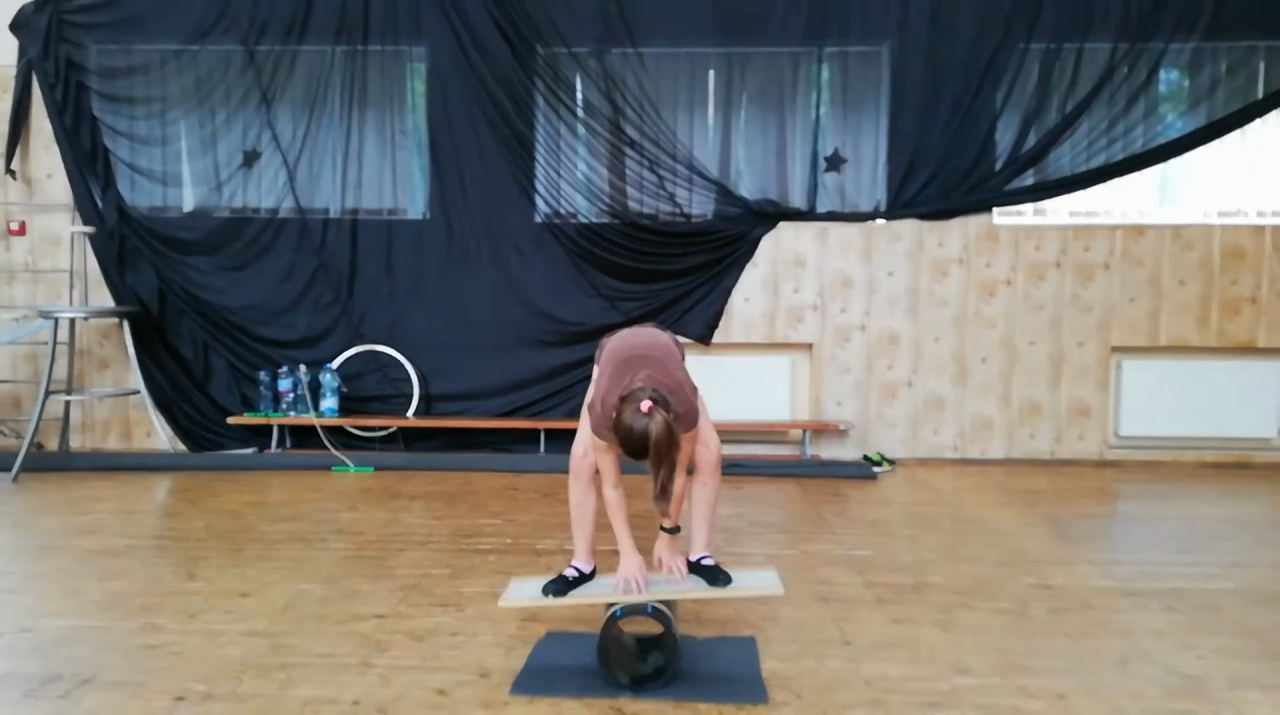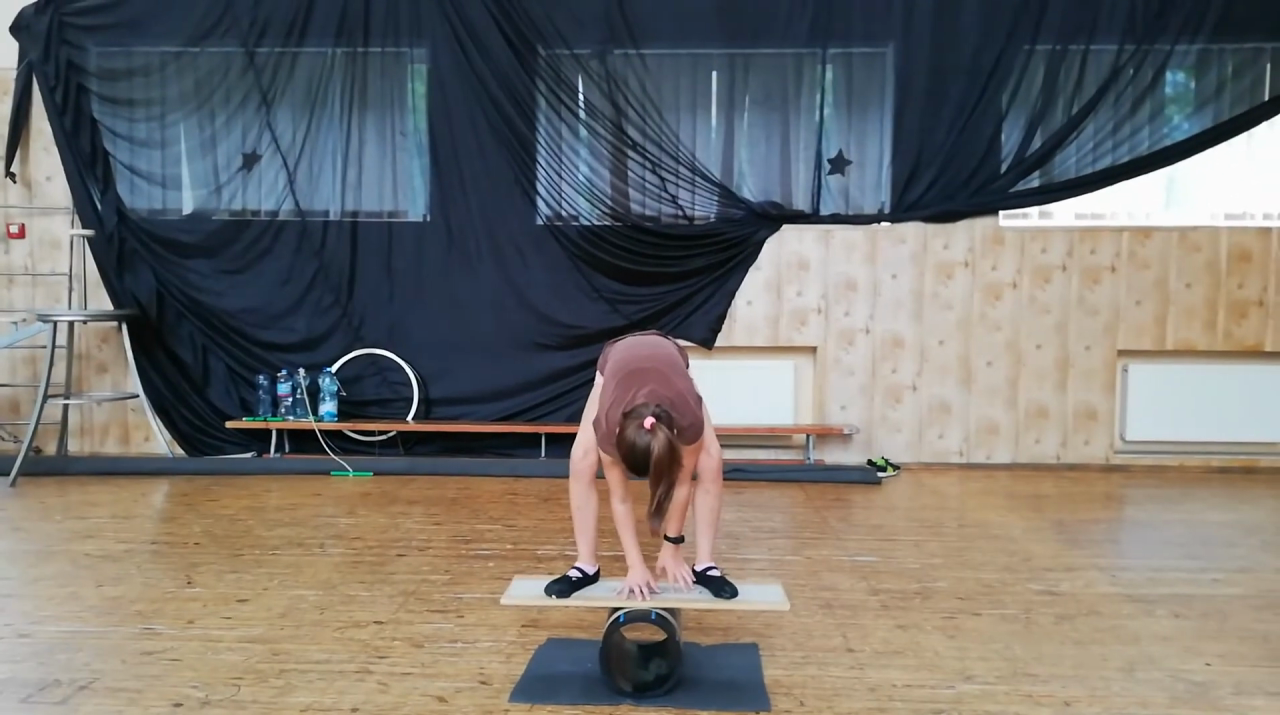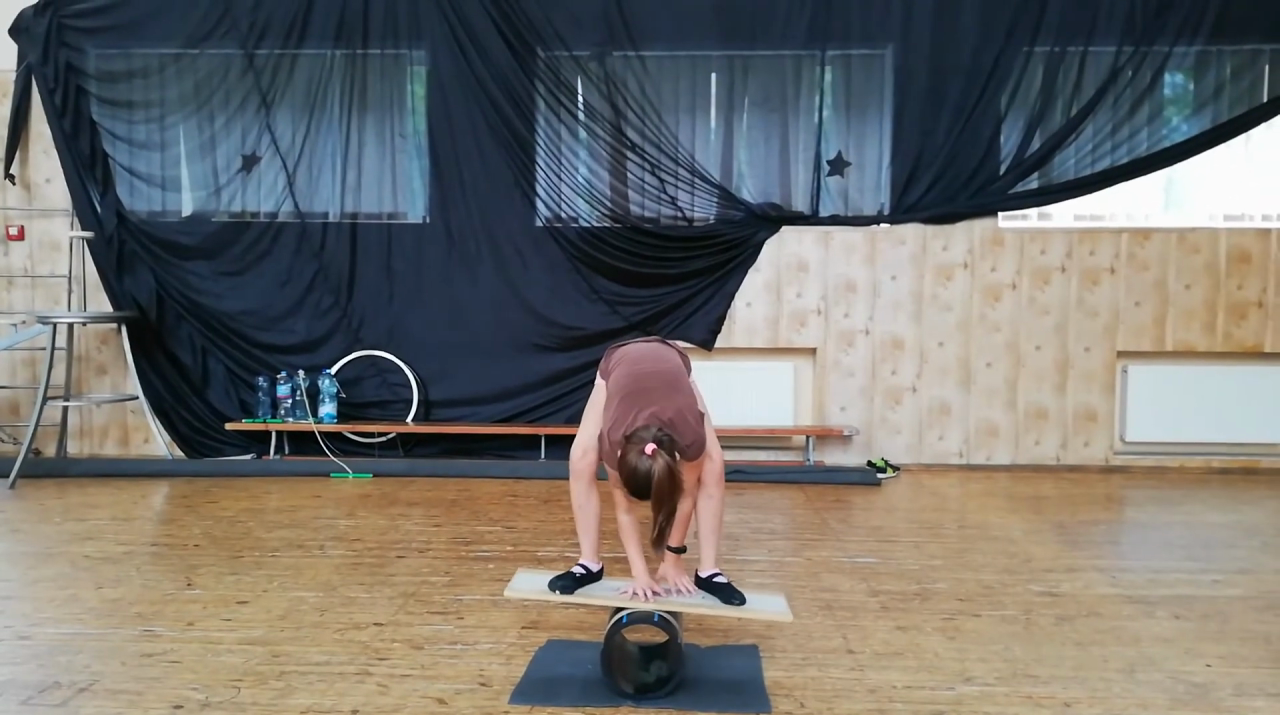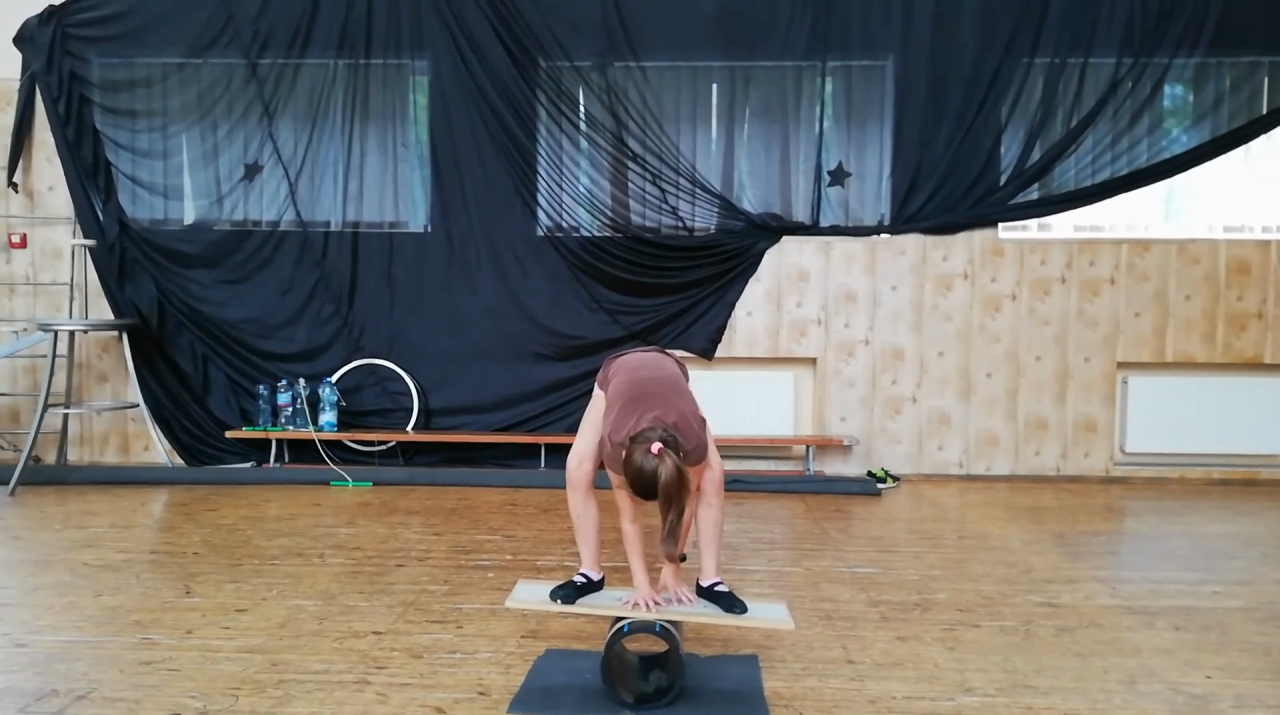
dt=0.4s
person 1, frame 1
left shoulder: (684, 406)
right shoulder: (603, 409)
left elbow: (677, 473)
right elbow: (611, 485)
left wrist: (668, 537)
right wrist: (627, 553)
left knee: (709, 454)
right knee: (582, 459)
left ankle: (699, 555)
right ankle: (582, 564)
person 1, frame 2
left shoulder: (689, 418)
right shoulder: (608, 423)
left elbow: (682, 483)
right elbow: (619, 500)
left wrist: (672, 546)
right wrist: (635, 565)
left knee: (710, 462)
right knee: (582, 460)
left ankle: (704, 565)
right ankle: (586, 567)
person 1, frame 3
left shoulder: (691, 436)
right shoulder: (614, 439)
left elbow: (686, 497)
right elbow: (624, 511)
left wrist: (673, 558)
right wrist: (640, 573)
left hip: (671, 362)
right hip: (617, 364)
left knee: (712, 465)
right knee: (582, 460)
left ankle: (708, 571)
right ankle: (589, 565)
person 1, frame 4
left shoulder: (693, 441)
right shoulder: (615, 443)
left elbow: (686, 504)
right elbow: (629, 519)
left wrist: (673, 567)
right wrist: (641, 583)
right hip: (614, 374)
left knee: (711, 475)
right knee: (578, 470)
left ankle: (709, 581)
right ankle: (590, 574)
